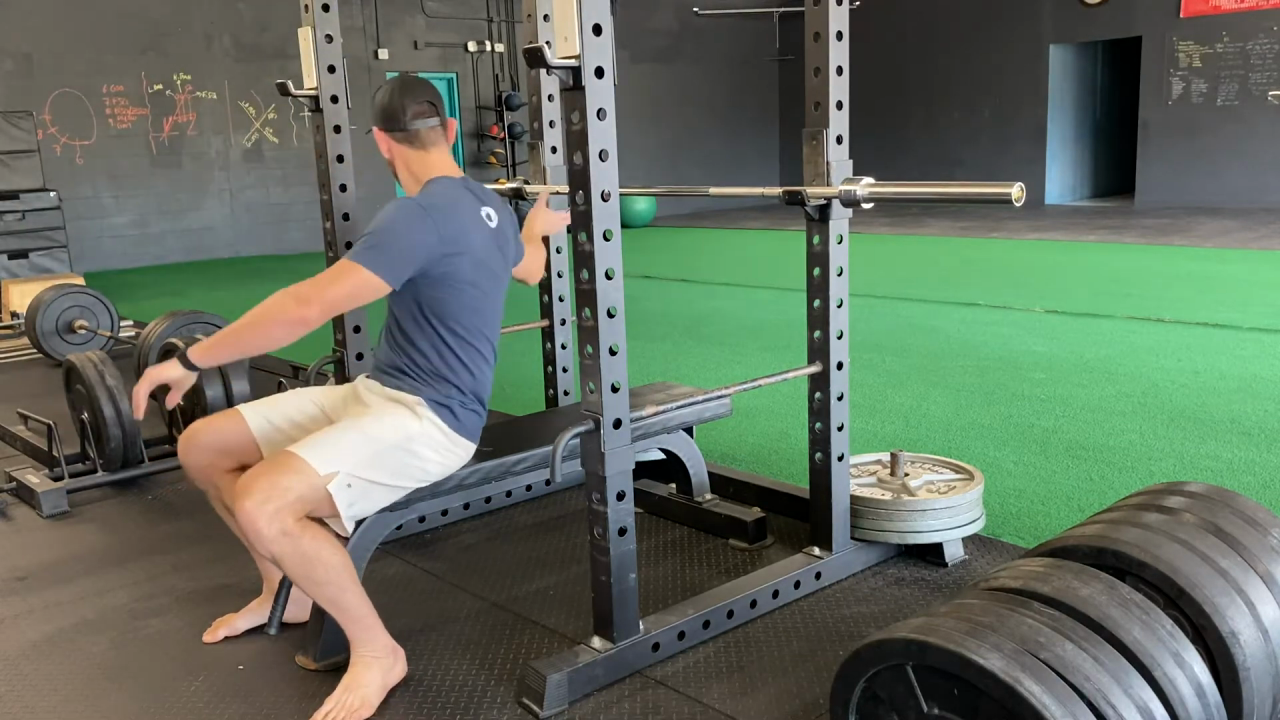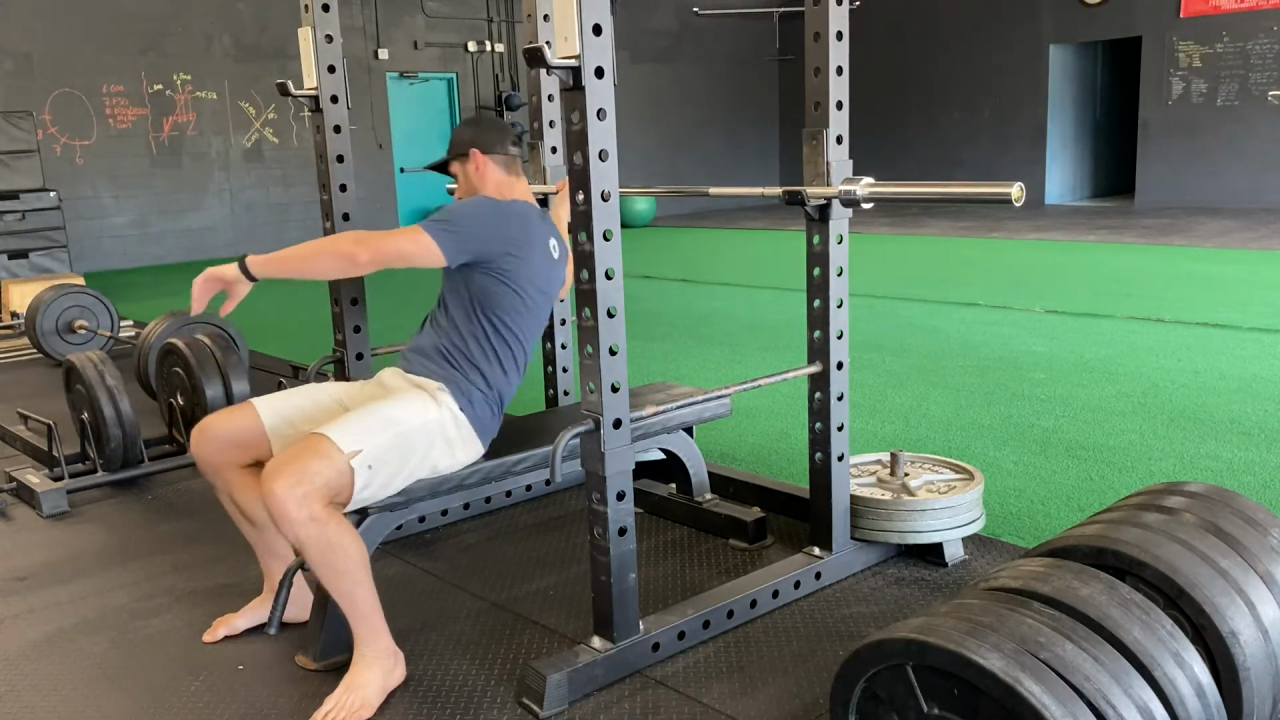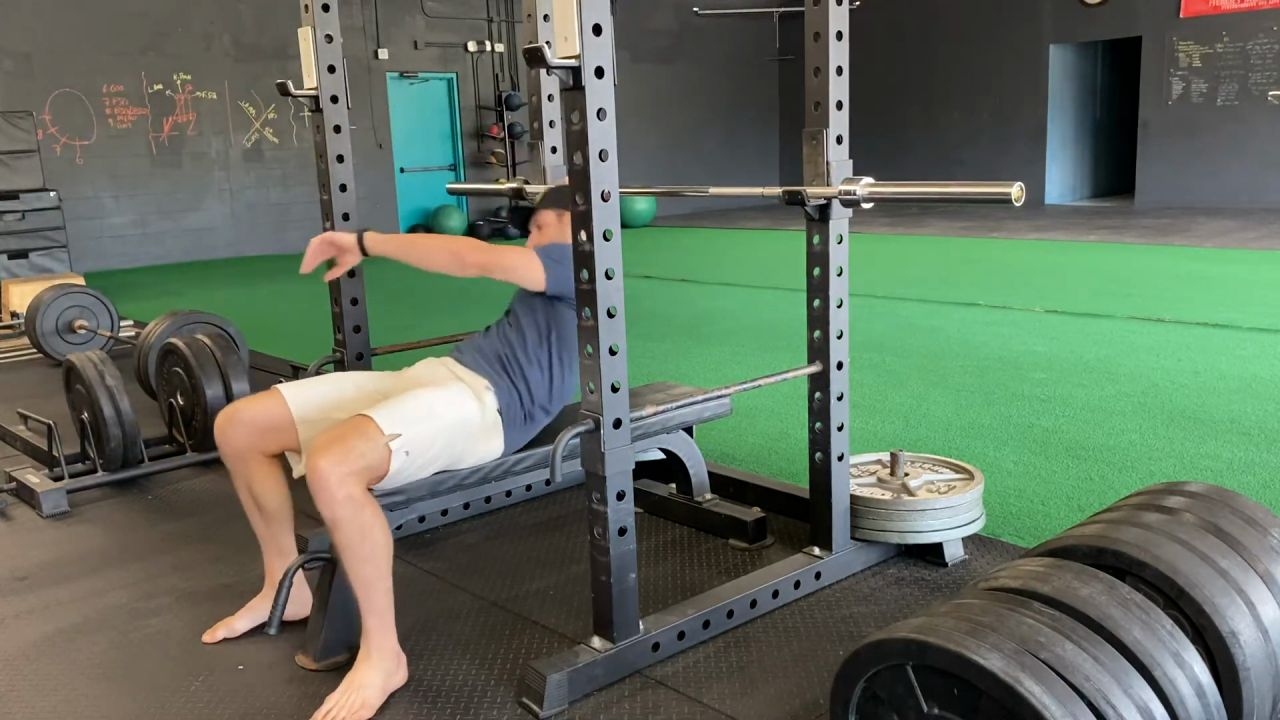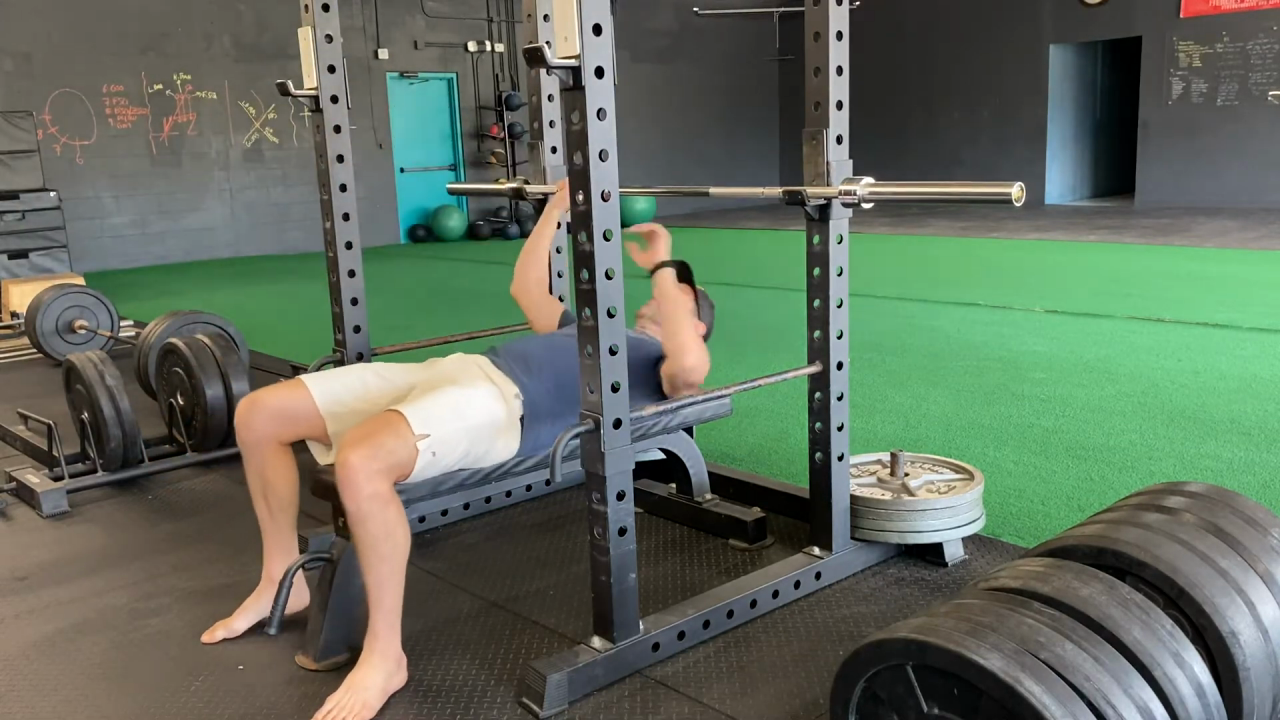
dt=0.5s
person 1, frame 1
left shoulder: (421, 215)
right shoulder: (489, 207)
left elbow: (310, 305)
right elbow: (530, 268)
left wrist: (194, 359)
right wrist: (543, 222)
left hip: (428, 420)
right hip: (377, 394)
left knee: (260, 505)
right knee: (201, 447)
left ankle: (376, 651)
right ankle: (285, 588)
person 1, frame 2
left shoulder: (491, 216)
right shoulder: (545, 237)
left elbow: (366, 252)
right elbow: (560, 286)
left wrist: (248, 267)
right wrist: (563, 210)
left hip: (445, 411)
right hip: (397, 386)
left knee: (288, 488)
right knee: (213, 440)
left ankle: (378, 653)
right ankle: (285, 588)
person 1, frame 3
right shoulder: (568, 292)
left elbow: (472, 258)
left wrist: (363, 243)
right wrist: (549, 207)
left hip: (479, 407)
left knee: (331, 466)
right knee: (237, 425)
left ankle: (383, 656)
right ankle: (289, 586)
person 1, frame 4
left shoulder: (661, 364)
left elbow: (693, 366)
right elbow: (526, 288)
left wrist: (662, 266)
right wrist: (558, 206)
left hip: (501, 403)
right hip: (449, 372)
left knee: (359, 463)
right knee: (258, 415)
left ankle: (384, 655)
right ankle: (281, 579)
